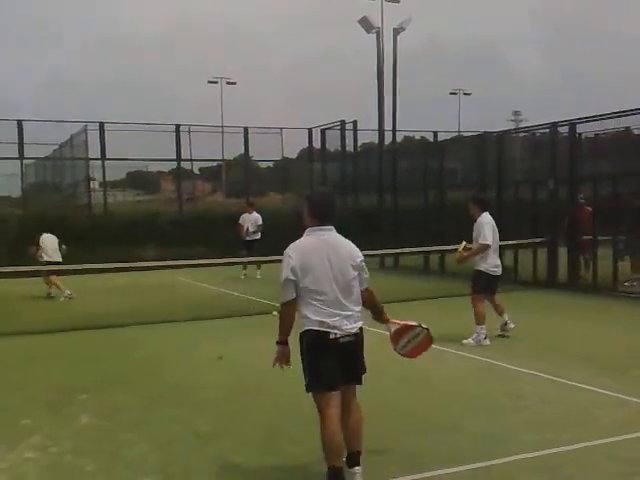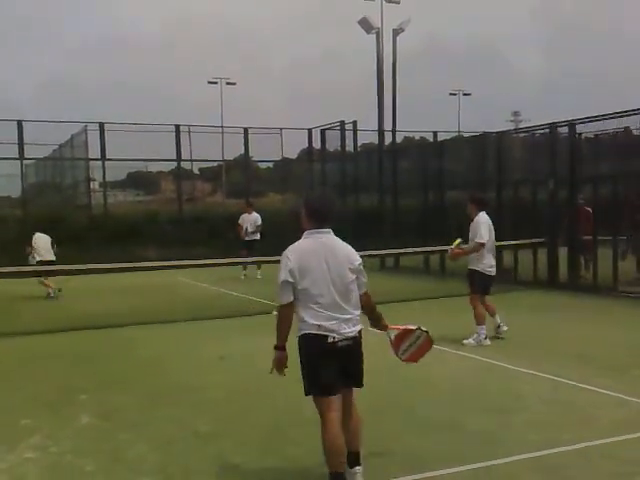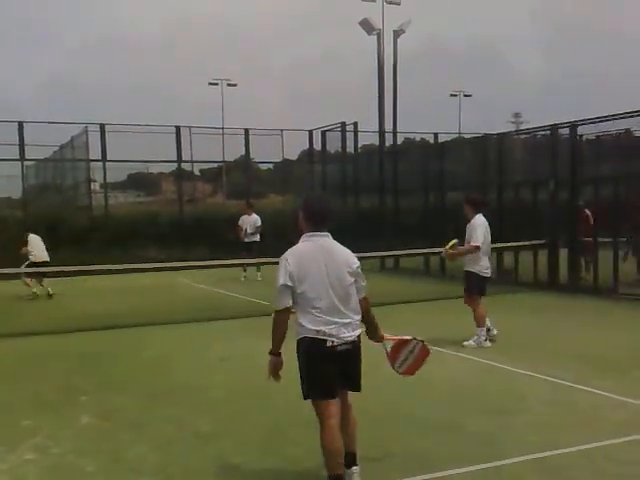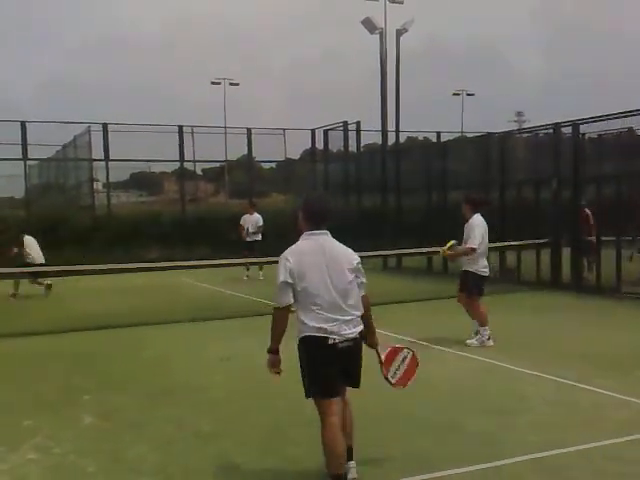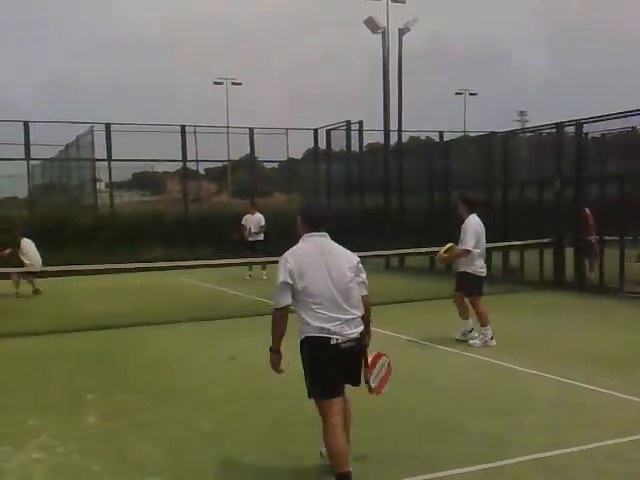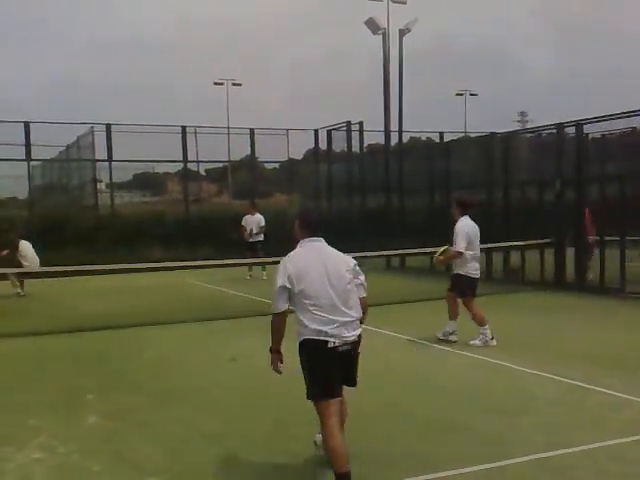
dt=0.1s
person 1, frame 1
left shoulder: (295, 251)
right shoulder: (350, 248)
left elbow: (288, 304)
right elbow: (365, 293)
left wrist: (282, 342)
right wrist: (381, 315)
left hip: (318, 336)
right hip: (351, 333)
left knee: (329, 411)
right knee: (349, 402)
person 1, frame 2
left shoulder: (293, 254)
right shoulder: (348, 251)
left elbow: (286, 307)
right elbow: (363, 297)
left wrist: (280, 348)
right wrist: (379, 322)
left hip: (317, 339)
right hip: (350, 337)
left knee: (330, 415)
right knee: (348, 404)
person 1, frame 3
left shoulder: (291, 258)
right shoulder: (347, 255)
left elbow: (282, 311)
right elbow: (363, 303)
left wrist: (275, 353)
right wrist: (375, 330)
left hip: (316, 343)
right hip: (349, 340)
left knee: (328, 417)
right knee: (343, 405)
person 1, frame 4
left shoulder: (291, 256)
right shoulder: (348, 253)
left elbow: (282, 309)
right elbow: (363, 301)
left wrist: (273, 350)
right wrist: (370, 333)
left hip: (317, 341)
right hip: (350, 338)
left knee: (330, 415)
right knee: (341, 402)
person 1, frame 5
left shoulder: (291, 258)
right shoulder: (348, 255)
left elbow: (281, 309)
right elbow: (365, 302)
left wrist: (275, 349)
right wrist: (365, 334)
left hip: (319, 340)
right hip: (352, 337)
left knee: (331, 414)
right knee: (339, 397)
right ankle: (340, 453)
person 1, frame 6
left shoulder: (290, 263)
right shoulder: (345, 259)
left elbow: (280, 313)
right elbow: (363, 304)
left wrist: (275, 350)
left hip: (317, 343)
right hip: (349, 339)
left knee: (329, 415)
right knee: (336, 396)
right ankle: (331, 445)
person 2, frame 1
left shoulder: (484, 221)
right shoulder: (483, 220)
left elbow: (485, 245)
left wrist: (467, 256)
right wrist: (470, 250)
left hip: (486, 268)
right hip: (489, 267)
left knee: (477, 299)
right knee: (491, 297)
left ankle: (481, 336)
right ankle: (506, 323)
person 2, frame 2
left shoulder: (481, 220)
right shoulder: (480, 220)
left elbow: (480, 244)
left wrist: (460, 253)
right wrist: (464, 248)
left hip: (480, 268)
right hip: (482, 267)
left knee: (475, 300)
right knee: (481, 299)
left ankle: (482, 336)
right ankle: (499, 325)
person 2, frame 3
left shoulder: (478, 222)
right shoulder: (476, 222)
left elbow: (475, 247)
left wrist: (455, 253)
right wrist: (460, 249)
left hip: (477, 270)
right hip: (473, 269)
left knee: (475, 302)
right knee: (470, 300)
left ankle: (482, 338)
right ankle: (489, 329)
person 2, frame 4
left shoulder: (476, 223)
right shoulder: (474, 222)
left elbow: (471, 249)
left wrist: (453, 255)
right wrist: (457, 250)
left hip: (475, 269)
right hip: (470, 268)
left knee: (475, 301)
right knee: (463, 298)
left ankle: (485, 337)
right ankle: (480, 329)
person 2, frame 5
left shoulder: (470, 224)
right shoulder: (475, 222)
left elbow: (465, 250)
left wrist: (448, 257)
right wrist: (455, 251)
left hip: (472, 270)
right hip: (467, 269)
left knee: (476, 302)
right knee: (457, 297)
left ankle: (488, 336)
right ankle: (468, 330)
person 2, frame 6
left shoulder: (461, 226)
right shoulder: (471, 224)
left elbow: (458, 252)
left wrist: (444, 260)
right wrist: (450, 252)
left hip: (466, 272)
right hip: (462, 270)
left knee: (469, 304)
right knee: (450, 296)
left ankle: (488, 336)
right ankle: (450, 331)
